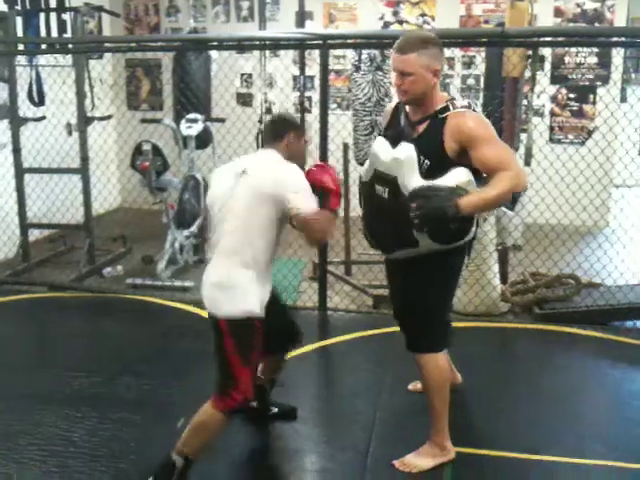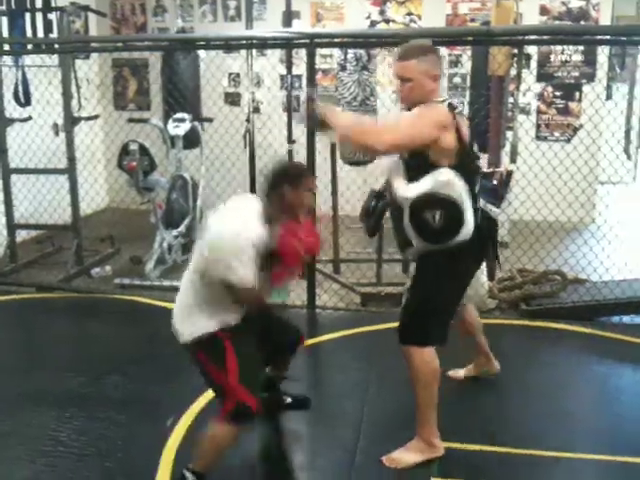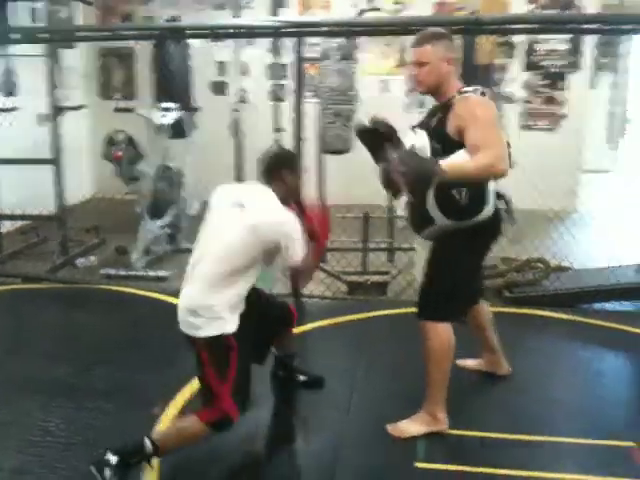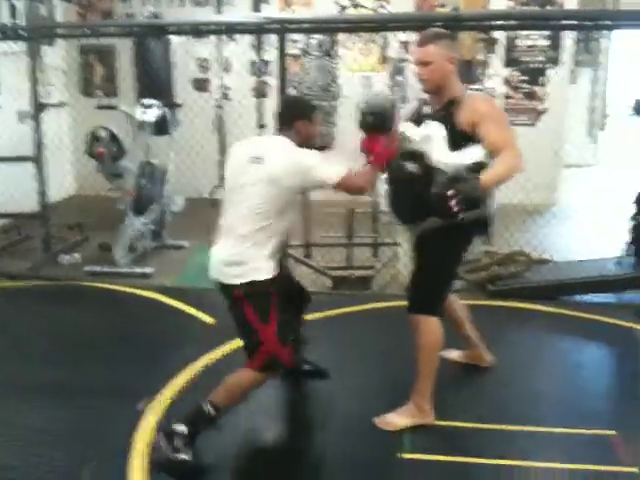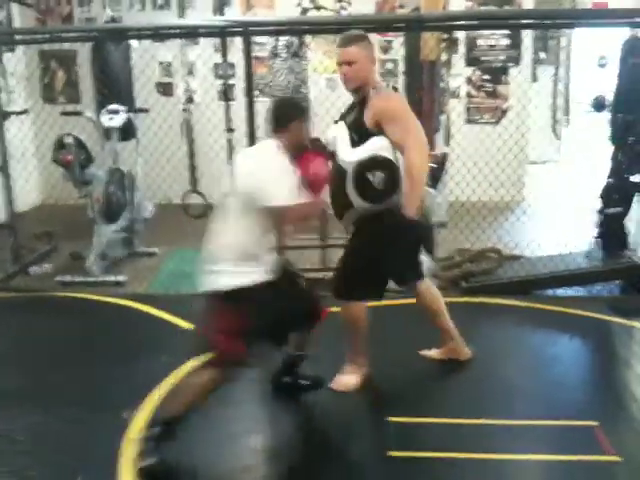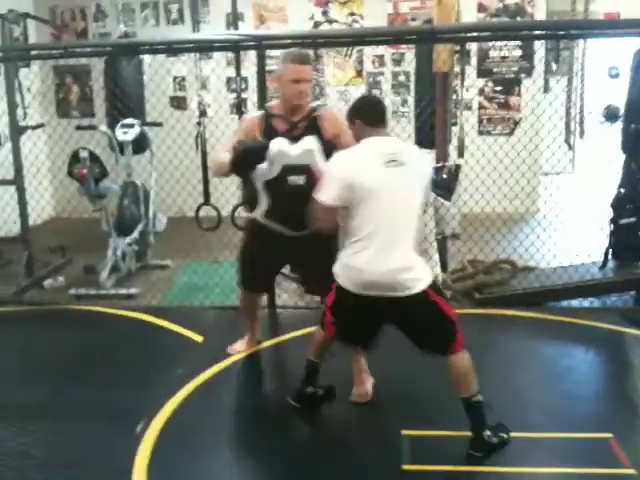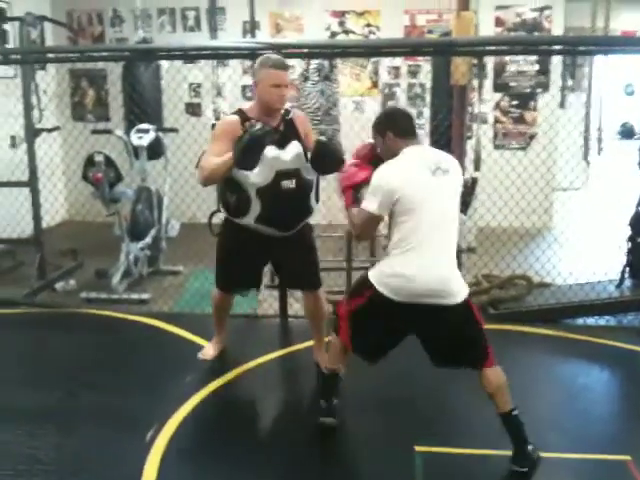
dt=0.5s
person 1, frame 1
left shoulder: (463, 123)
right shoulder: (394, 112)
left elbow: (511, 179)
left wrist: (458, 207)
left hip: (436, 247)
left knee: (425, 341)
right knee: (415, 324)
left ankle: (441, 444)
right ankle: (449, 376)
person 1, frame 2
left shoulder: (435, 117)
right shoulder: (433, 117)
left elbow: (379, 139)
right elbow: (419, 172)
left wrist: (326, 112)
left hip: (455, 244)
left knee: (416, 335)
right knee: (449, 300)
left ankle: (428, 439)
right ankle: (485, 361)
person 1, frame 3
left shoulder: (470, 106)
right shoulder: (439, 108)
left elbow: (495, 161)
right elbow: (426, 156)
left wrist: (439, 169)
left hip: (468, 223)
right hip: (457, 220)
left knee: (434, 312)
right knee: (465, 294)
left ankle: (434, 413)
right ankle: (495, 358)
person 1, frame 4
left shoulder: (476, 106)
right shoulder: (427, 107)
left elbow: (511, 157)
left wrist: (478, 185)
left hip: (450, 219)
left knee: (423, 305)
right knee: (437, 292)
left ankle: (421, 405)
right ankle: (477, 351)
person 1, frame 5
left shoulder: (384, 103)
right shoulder: (357, 105)
left elbow: (417, 151)
left wrist: (407, 213)
right wrist: (329, 163)
left hip: (386, 215)
right hip: (375, 211)
left knee: (348, 290)
right knee: (412, 278)
left ankle: (356, 363)
right ankle: (454, 344)
person 1, frame 6
left shoulder: (327, 119)
right shoulder: (255, 122)
right elbow: (220, 164)
right wrist: (235, 160)
left hip: (313, 227)
right hip: (268, 226)
right knee: (249, 286)
left ankle: (361, 369)
right ankle: (252, 335)
person 1, frame 7
left shoulder: (298, 120)
right shoulder: (232, 126)
left elbow: (317, 156)
right elbow: (205, 175)
left wrist: (328, 157)
right wrist: (237, 156)
right hip: (245, 227)
left knee: (312, 289)
right knee: (226, 287)
left ankle: (321, 351)
right ankle: (219, 338)
person 2, frame 1
left shoulder: (226, 172)
right shoulder: (287, 173)
right elbow: (318, 234)
right wrist: (330, 196)
left hip: (253, 289)
right hip: (234, 299)
left knee: (281, 342)
right knee: (232, 397)
person 2, frame 2
left shoulder: (251, 206)
right shoulder: (236, 233)
left elbow: (258, 260)
right elbow: (250, 300)
left hip: (229, 309)
right hip: (207, 323)
left knee: (286, 341)
right knee: (239, 407)
left ankle: (271, 393)
person 2, frame 3
left shoulder: (229, 193)
right shoulder: (281, 220)
right elbow: (299, 280)
right wrist: (315, 244)
left hip: (218, 300)
right hip: (212, 319)
left knee: (284, 317)
right knee: (218, 415)
left ankle: (286, 371)
person 2, frame 4
left shoulder: (243, 149)
right shoulder: (300, 160)
right elbow: (356, 184)
right wrist: (378, 157)
left hip: (234, 259)
right hip: (246, 272)
left knee: (297, 302)
right knee: (268, 362)
left ankle: (293, 360)
right ankle: (183, 431)
person 2, frame 5
left shoulder: (257, 155)
right shoulder: (271, 164)
right elbow: (297, 218)
left wrist: (301, 184)
left hip: (264, 267)
right hip: (237, 277)
left knee: (309, 312)
right knee: (224, 366)
left ankle: (289, 373)
right ankle: (160, 430)
person 2, frame 6
left shoulder: (344, 162)
right shoulder: (422, 159)
left elbow: (323, 223)
left hip: (354, 275)
right hip: (408, 278)
left knee: (333, 325)
right knee: (453, 344)
left ankle: (308, 387)
right ankle: (481, 433)
person 2, frame 7
left shoulder: (388, 173)
right shoulder: (452, 165)
left elbow: (361, 232)
left wrist: (350, 193)
left hip: (395, 283)
right hip: (446, 287)
left knee: (345, 320)
right knee: (484, 360)
left ankle: (327, 401)
right ankle: (522, 449)
